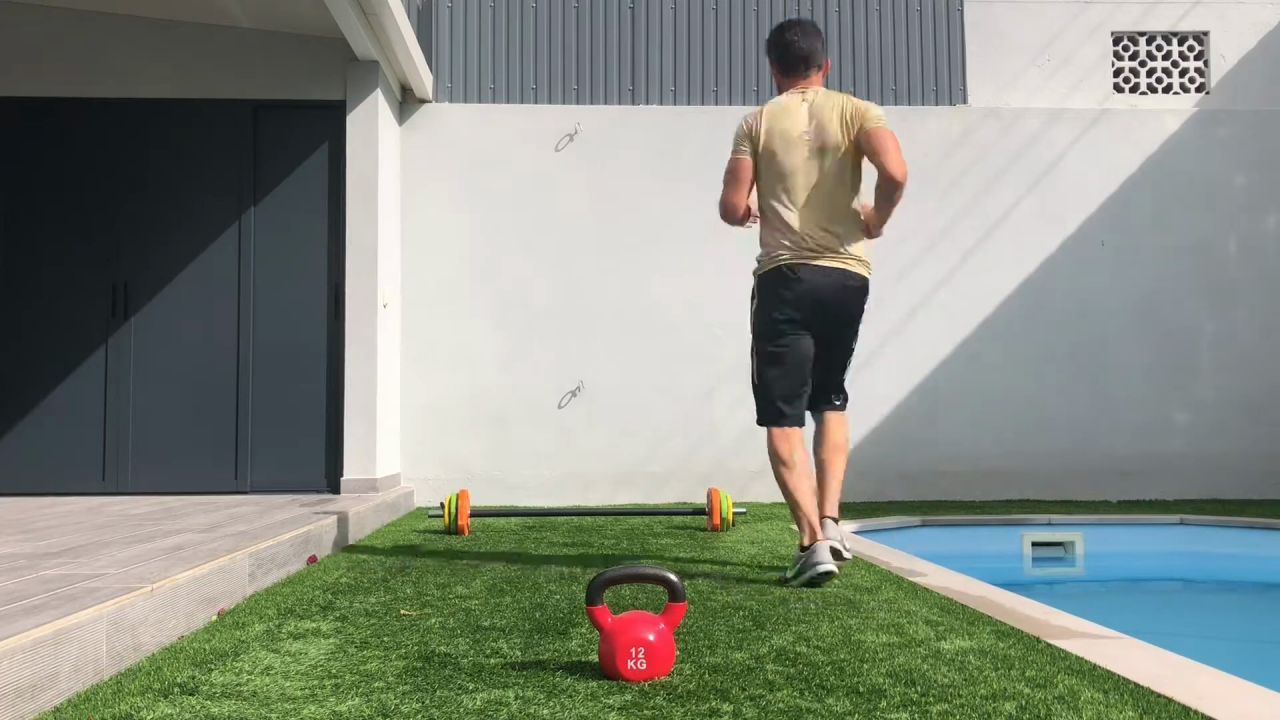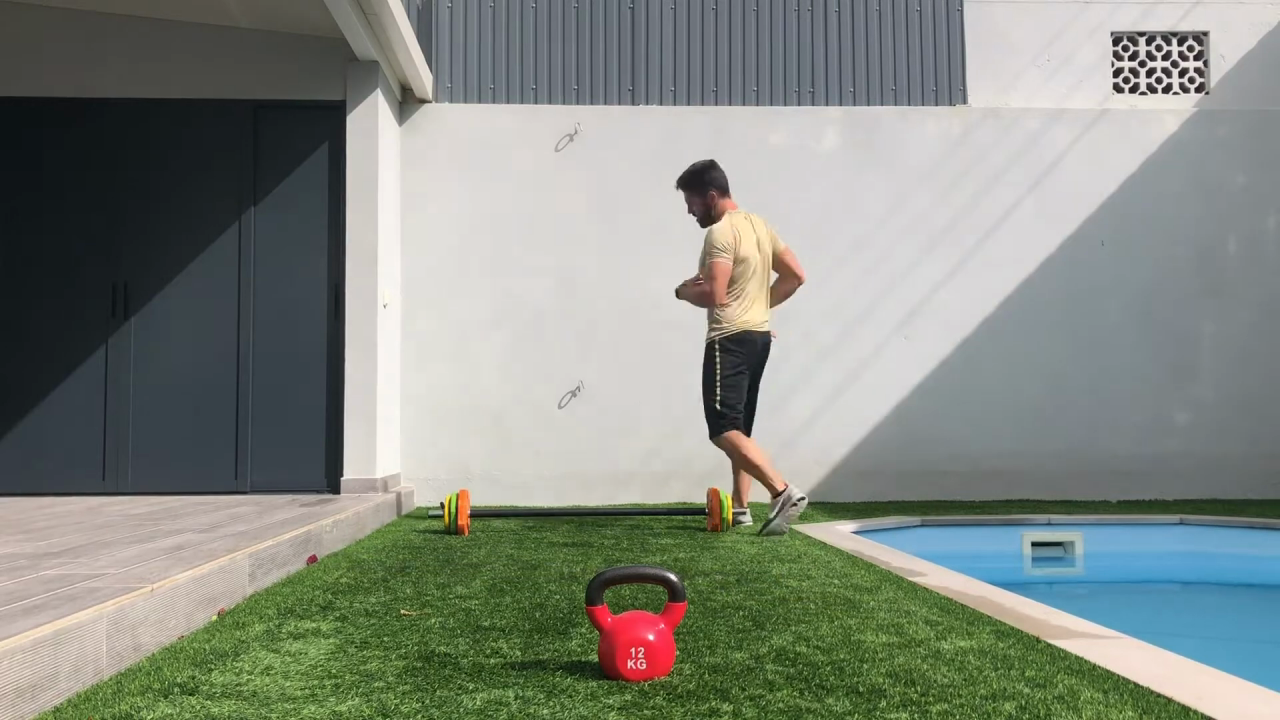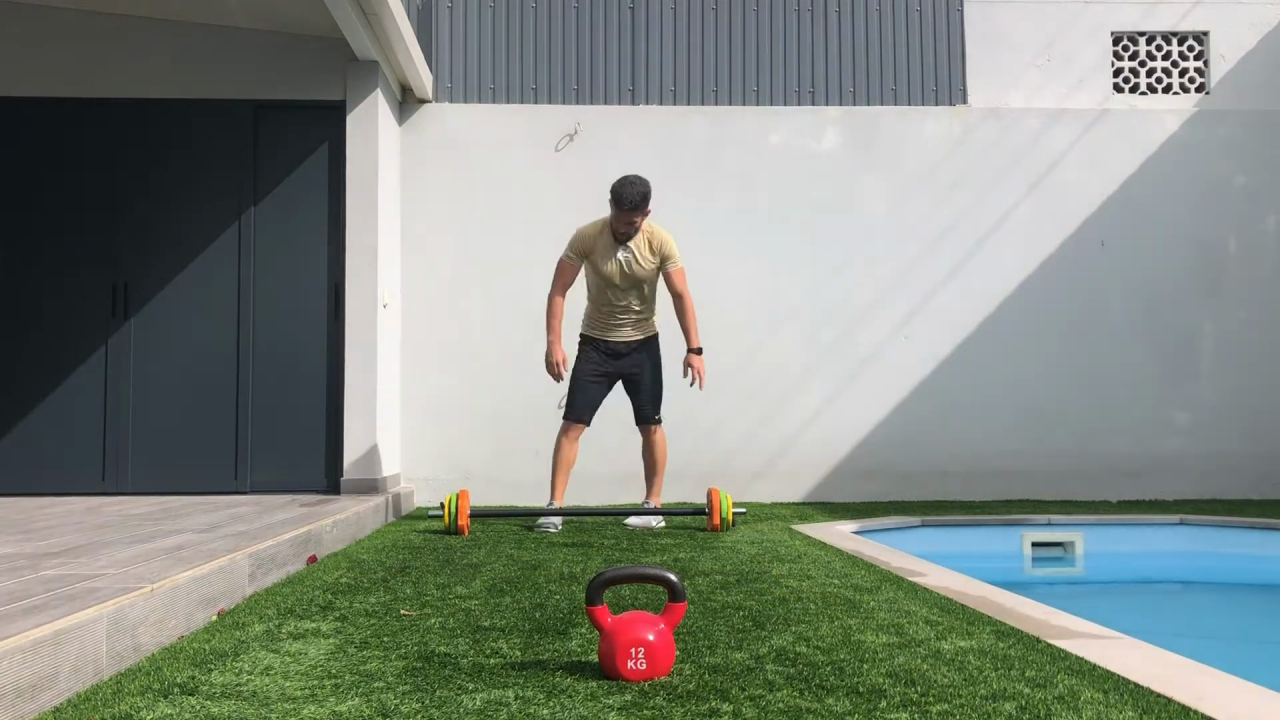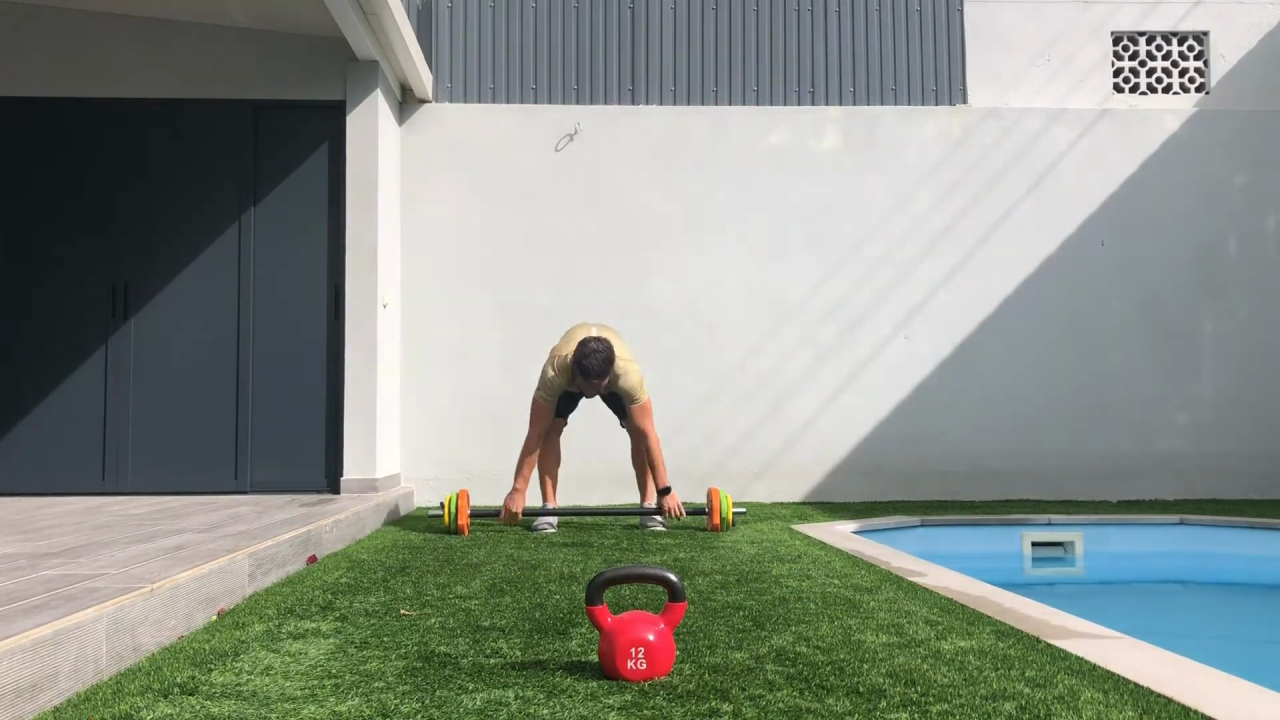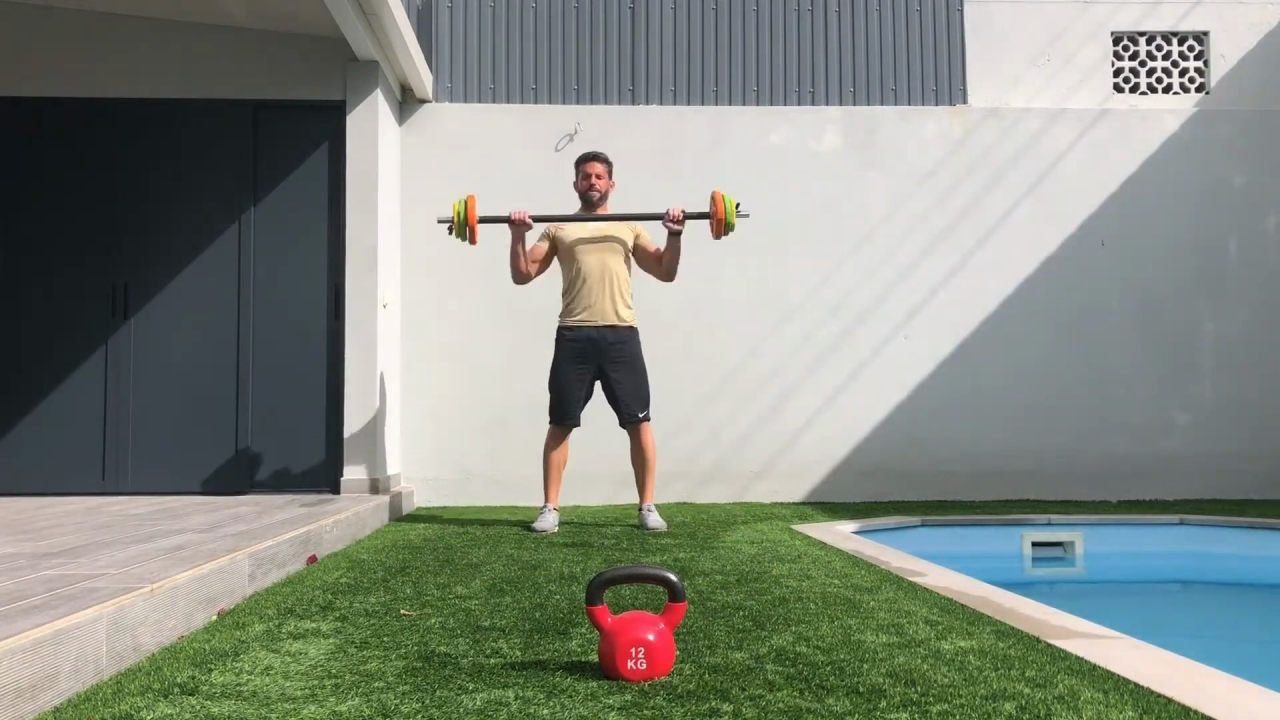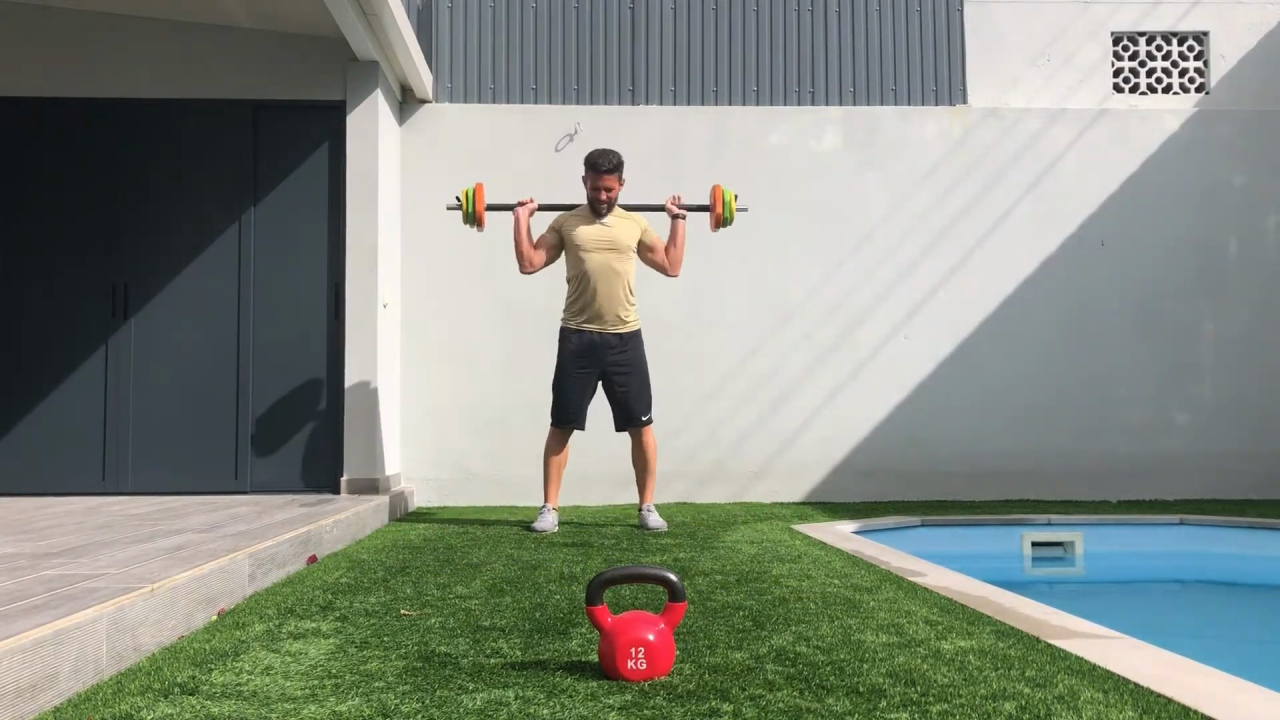
dt=0.5s
person 1, frame 1
left shoulder: (757, 121)
right shoulder: (858, 111)
left elbow: (733, 208)
right elbow: (895, 172)
left wrist: (756, 210)
right wrist: (874, 219)
left hip: (784, 278)
right hip: (847, 277)
left knee: (783, 423)
right knee: (831, 401)
left ankle: (812, 546)
right ankle: (827, 527)
person 1, frame 2
left shoulder: (719, 233)
right shoulder: (757, 225)
left elbow: (715, 295)
right elbow: (796, 275)
left wrist: (684, 291)
left hip: (730, 341)
right hip: (757, 337)
left knee: (726, 431)
right knee: (740, 426)
left ankle: (782, 492)
right ankle: (740, 508)
person 1, frame 3
left shoulder: (659, 241)
right shoulder: (586, 237)
left elbow: (681, 295)
right elbow: (558, 291)
left wrist: (694, 349)
right wrist: (553, 341)
left hip: (641, 344)
right hip: (595, 343)
left knee: (650, 424)
right knee: (573, 423)
left ankle: (653, 507)
right ankle: (556, 505)
person 1, frame 4
left shoulder: (627, 373)
right shoulder: (556, 372)
left elbow: (648, 435)
right elbow: (535, 436)
left wrist: (665, 492)
right wrist: (517, 491)
left hip: (613, 374)
right hip: (569, 371)
left knee: (637, 429)
right knee: (551, 428)
left ankle: (648, 507)
right ankle: (549, 509)
person 1, frame 5
left shoulder: (628, 229)
right shoulder: (558, 230)
left elbow: (665, 273)
right elbow: (522, 275)
left wrist: (675, 233)
right wrist: (518, 232)
left hip: (621, 337)
right hip: (573, 338)
left knee: (639, 424)
right knee: (560, 426)
left ankle: (647, 507)
right ankle: (550, 508)
person 1, frame 6
left shoulder: (635, 222)
right shoulder: (566, 222)
left elbow: (671, 267)
right elbow: (528, 264)
left wrist: (677, 219)
right wrist: (522, 221)
left hip: (624, 339)
right hip: (577, 338)
left knee: (641, 426)
right knee: (561, 427)
left ankle: (647, 508)
right ankle: (549, 508)
